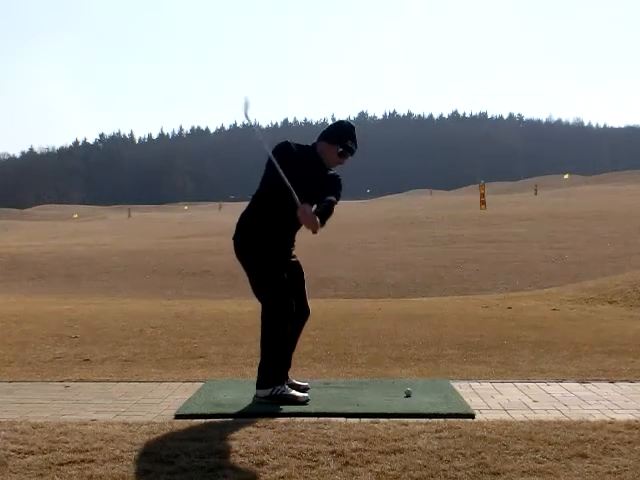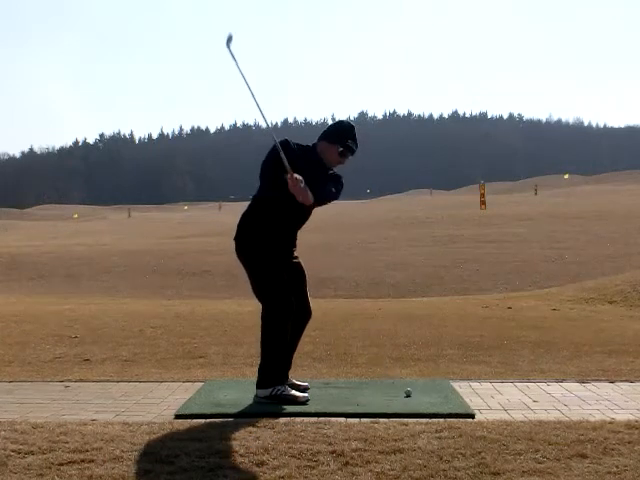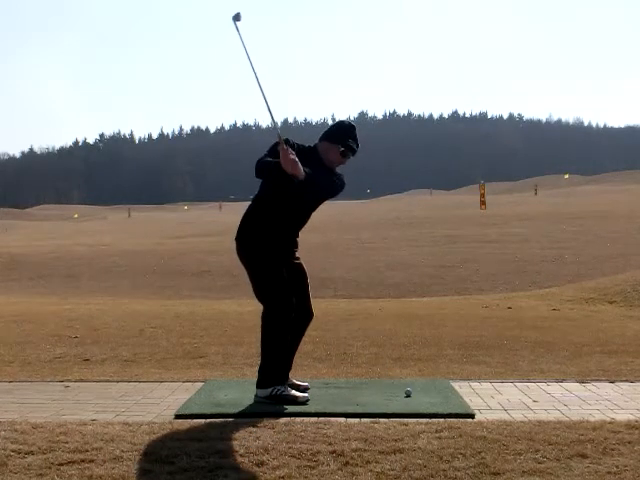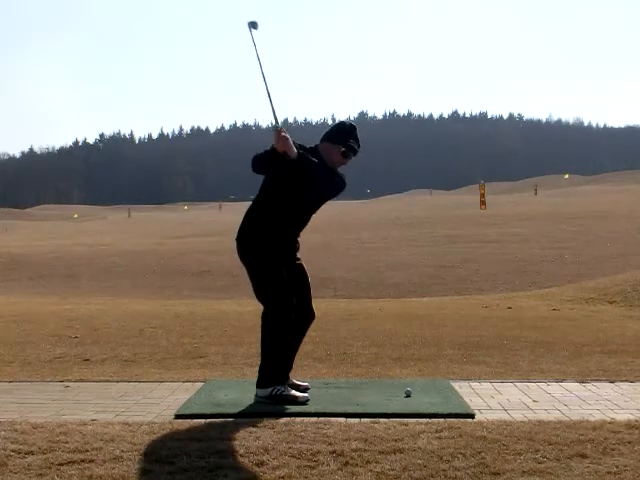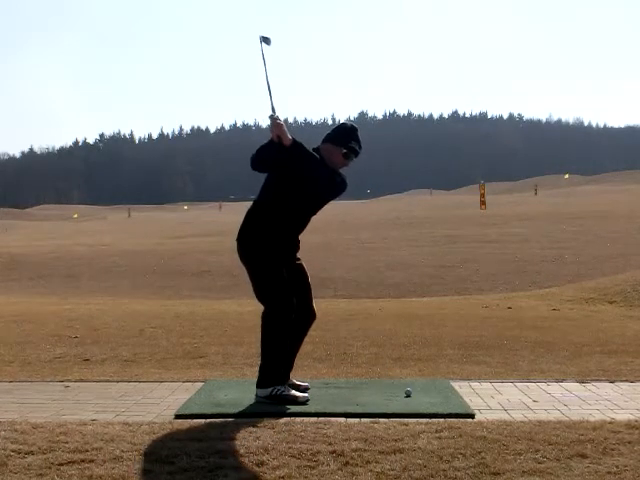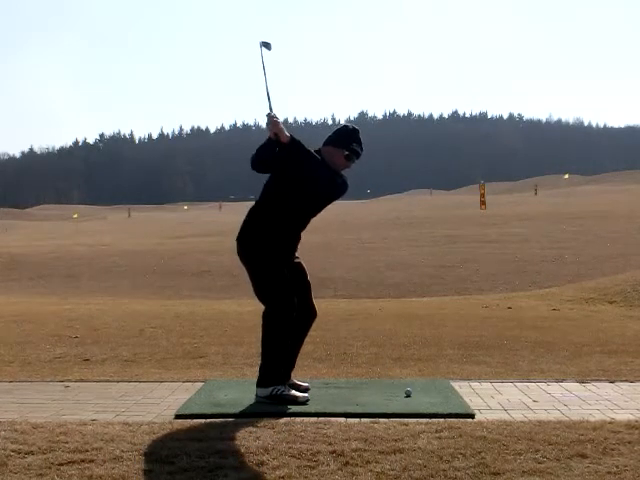
dt=0.2s
person 1, frame 1
left shoulder: (331, 180)
right shoulder: (288, 152)
left elbow: (328, 203)
right elbow: (274, 189)
left wrist: (316, 215)
right wrist: (299, 209)
left hip: (282, 244)
right hip: (254, 240)
left knee: (299, 310)
right knee: (279, 306)
left ankle: (279, 375)
right ankle: (268, 384)
person 1, frame 2
left shoulder: (332, 178)
right shoulder: (287, 151)
left elbow: (326, 195)
right elbow: (266, 177)
left wrist: (310, 196)
right wrist: (289, 185)
left hip: (284, 244)
right hip: (255, 240)
left knee: (300, 310)
right knee: (279, 306)
left ankle: (279, 375)
right ankle: (268, 384)
person 1, frame 3
left shoulder: (334, 179)
right shoulder: (288, 148)
left elbow: (322, 187)
right elbow: (261, 169)
left wrist: (301, 173)
right wrist: (282, 165)
left hip: (285, 245)
right hip: (256, 240)
left knee: (302, 311)
right knee: (279, 306)
left ankle: (280, 375)
right ankle: (268, 384)
person 1, frame 4
left shoulder: (335, 180)
right shoulder: (286, 149)
left elbow: (317, 176)
right elbow: (258, 164)
left wrist: (294, 155)
right wrist: (279, 151)
left hip: (286, 246)
right hip: (256, 241)
left knee: (303, 312)
right knee: (280, 307)
left ankle: (280, 375)
right ankle: (268, 384)
person 1, frame 5
left shoulder: (336, 182)
right shoulder: (287, 154)
left elbow: (316, 171)
right elbow: (257, 162)
left wrist: (290, 142)
right wrist: (276, 141)
left hip: (286, 247)
right hip: (257, 242)
left knee: (304, 312)
right knee: (280, 307)
left ankle: (280, 375)
right ankle: (268, 385)
person 1, frame 6
left shoulder: (337, 184)
right shoulder: (291, 156)
left elbow: (316, 171)
right elbow: (258, 163)
left wrist: (287, 139)
right wrist: (274, 139)
left hip: (284, 248)
right hip: (257, 242)
left knee: (305, 312)
right knee: (282, 307)
left ankle: (282, 375)
right ankle: (269, 384)
